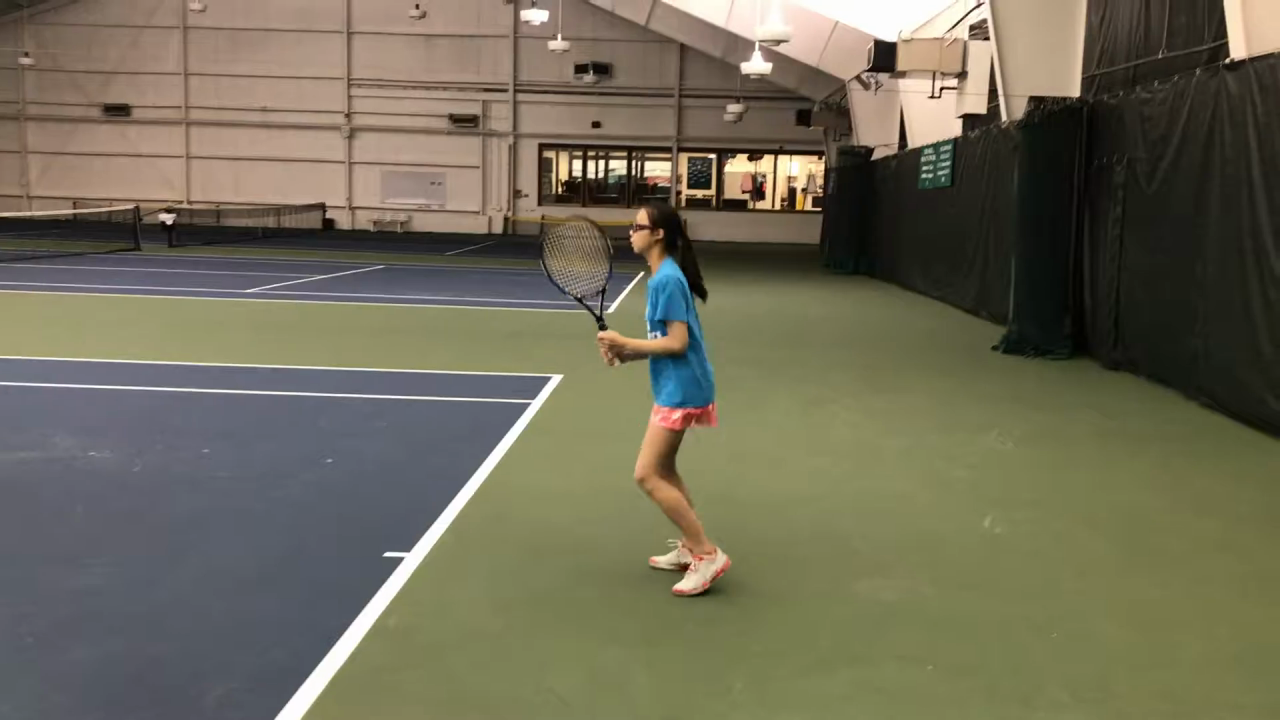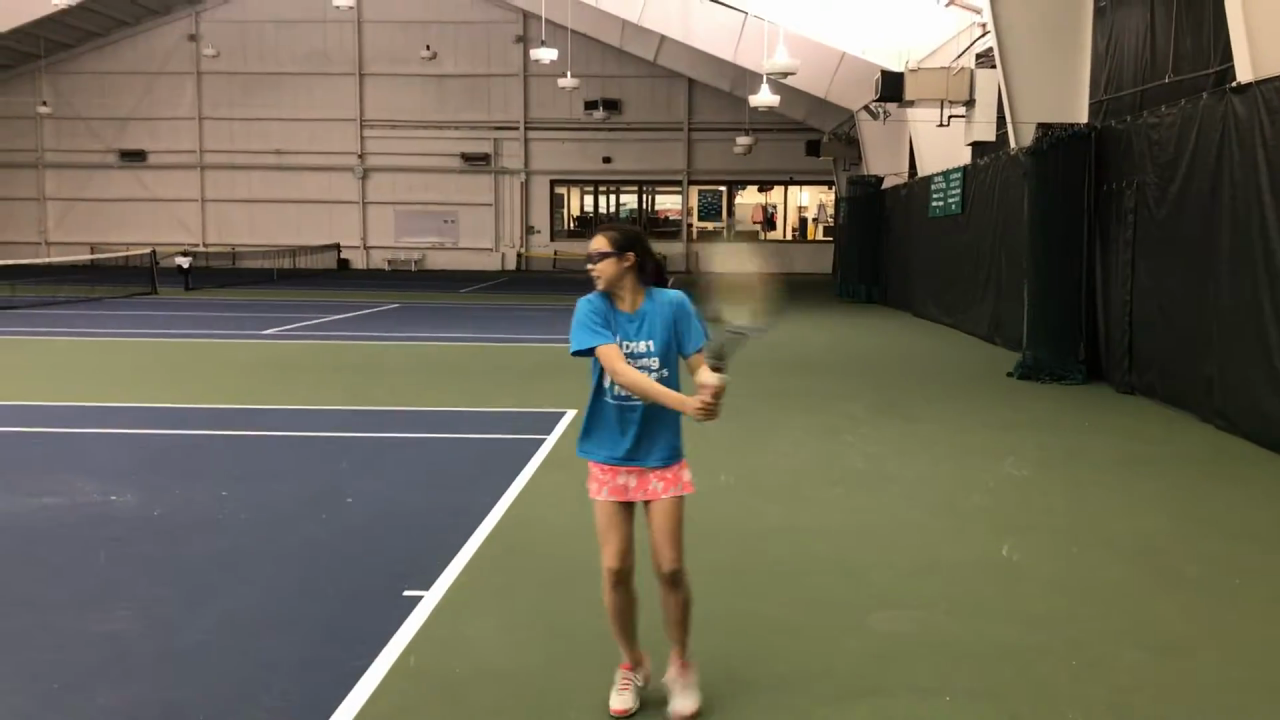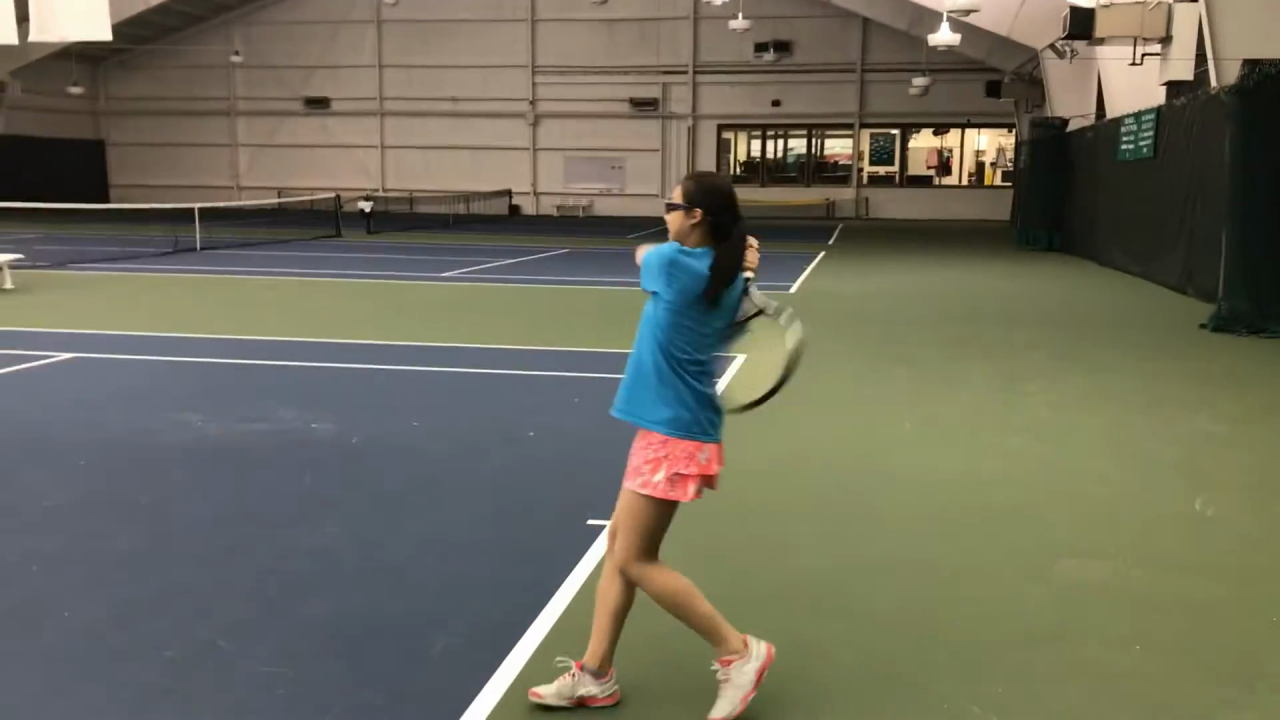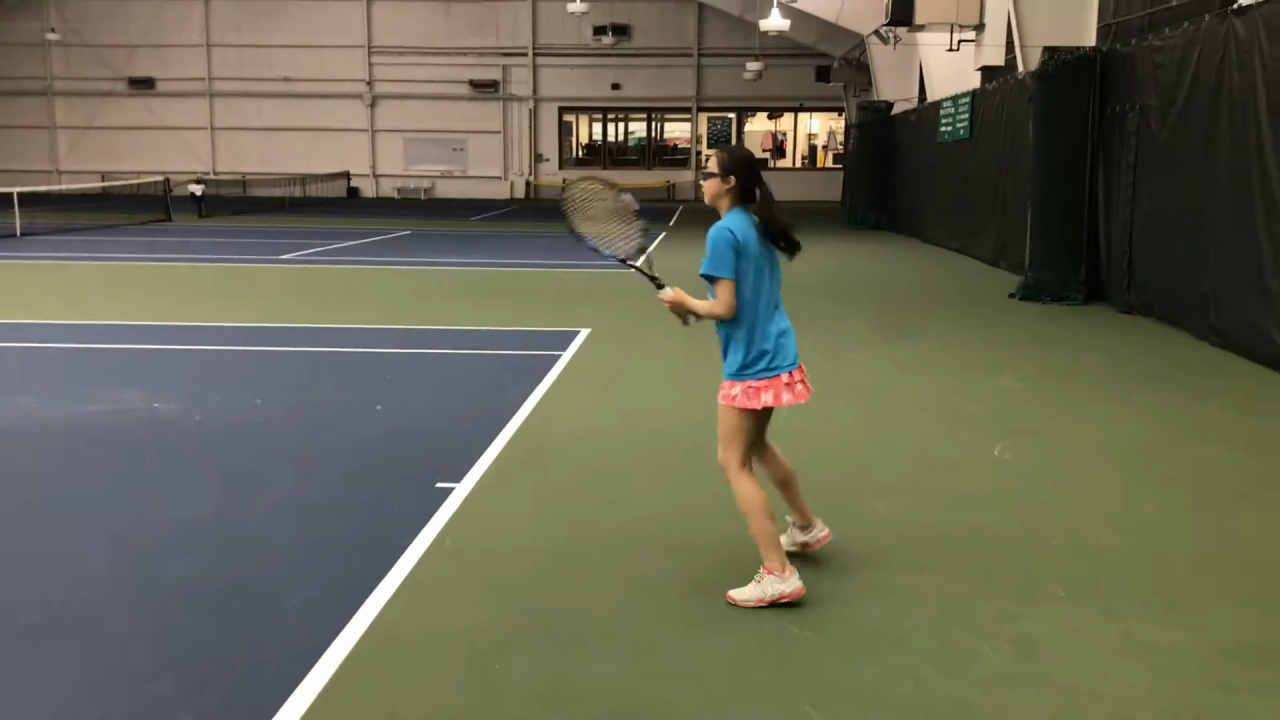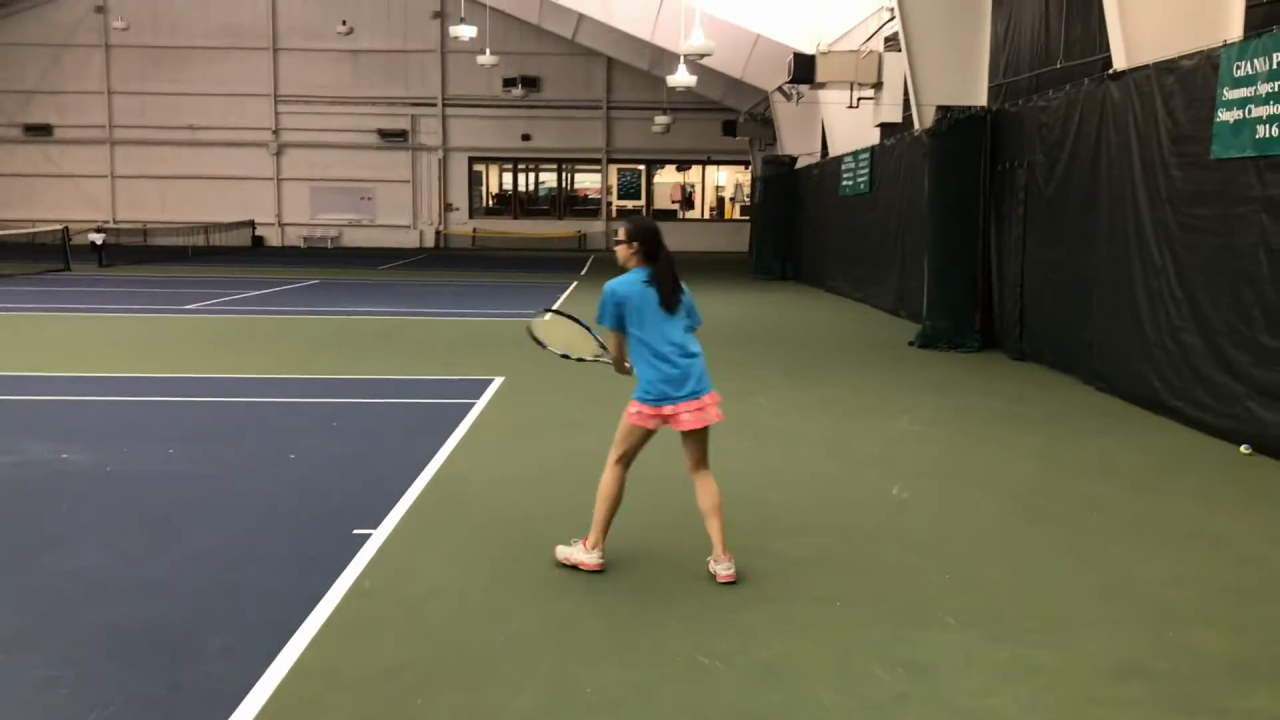
dt=1s
person 1, frame 1
left shoulder: (666, 279)
right shoulder: (661, 276)
left elbow: (677, 343)
left wrist: (626, 343)
right wrist: (624, 350)
left hip: (680, 392)
right hip: (682, 388)
left knee: (646, 475)
right knee: (662, 468)
left ankle: (706, 553)
right ankle: (691, 548)
person 1, frame 2
left shoulder: (673, 304)
right shoulder: (591, 309)
left elbow: (699, 368)
right elbow: (617, 368)
left wrist: (710, 385)
right wrist: (679, 402)
left hip: (661, 457)
right hip: (608, 456)
left knee: (669, 567)
right knee: (616, 569)
left ankle: (681, 668)
right ankle: (632, 666)
person 1, frame 3
left shoulder: (672, 263)
right shoulder: (728, 282)
left elbow: (644, 254)
left wrist: (707, 250)
right wrist: (731, 250)
left hip: (672, 434)
right hip: (675, 430)
left knee: (635, 560)
right knee: (619, 546)
left ankle: (739, 653)
right ankle: (594, 674)
person 1, frame 4
left shoulder: (723, 232)
right shoulder: (760, 228)
left elbow: (726, 308)
left wrist: (685, 302)
right wrist: (696, 306)
left hip: (750, 366)
right hip: (776, 358)
left knee: (733, 463)
right knee: (757, 445)
left ankle: (779, 575)
right ankle: (807, 527)
person 1, frame 5
left shoulder: (616, 289)
right shoulder: (677, 288)
left elbow: (617, 350)
left wrist: (621, 365)
left hip: (653, 395)
right hip: (696, 390)
left knee: (617, 463)
right knee: (700, 469)
left ankle: (591, 548)
right ankle: (721, 558)
